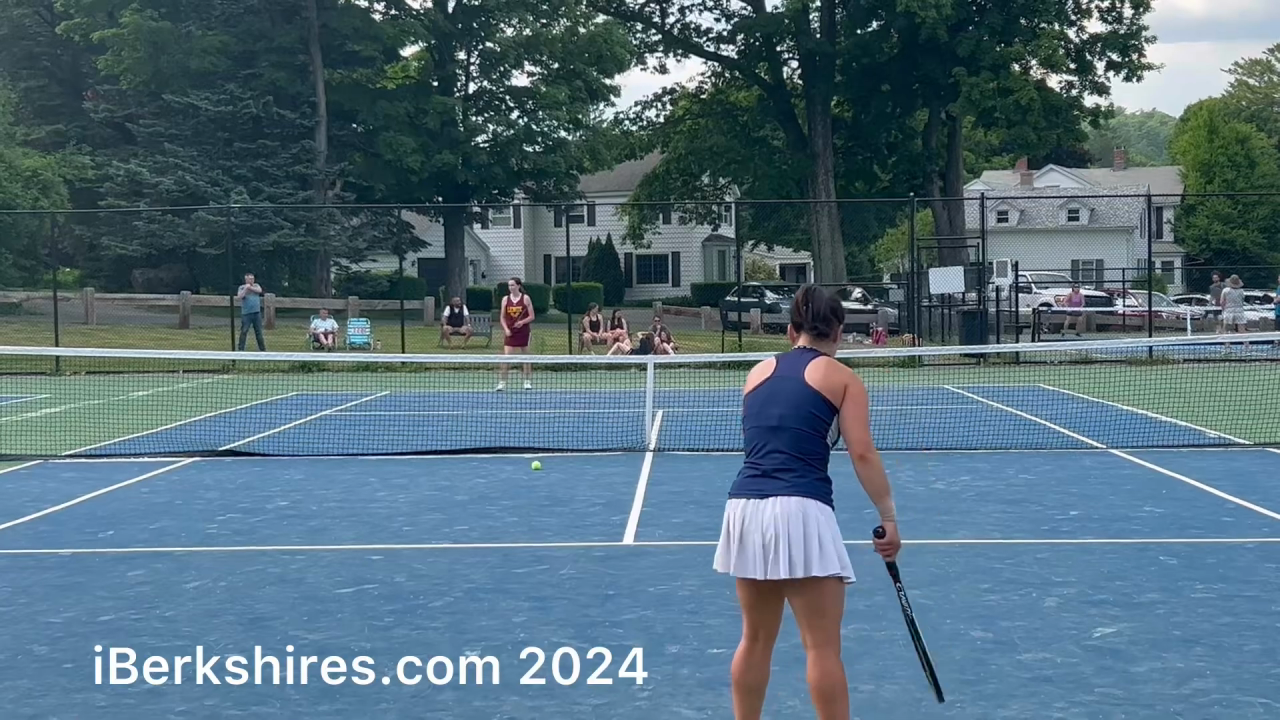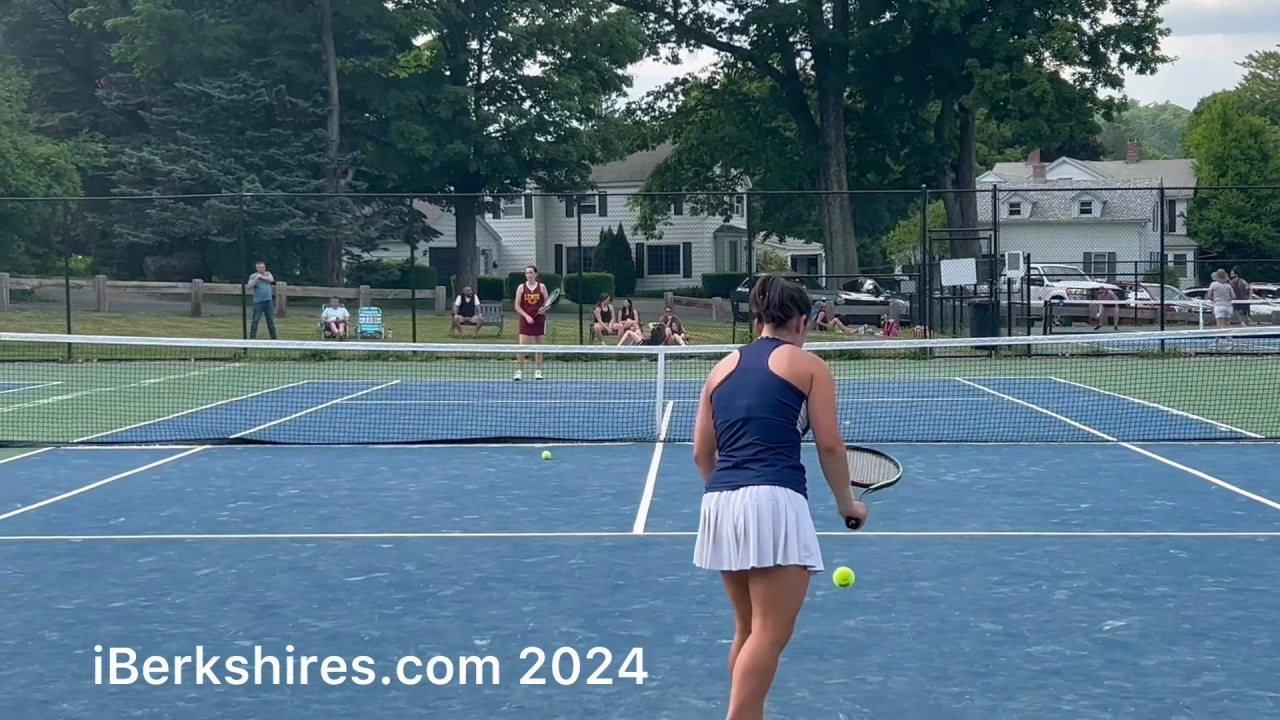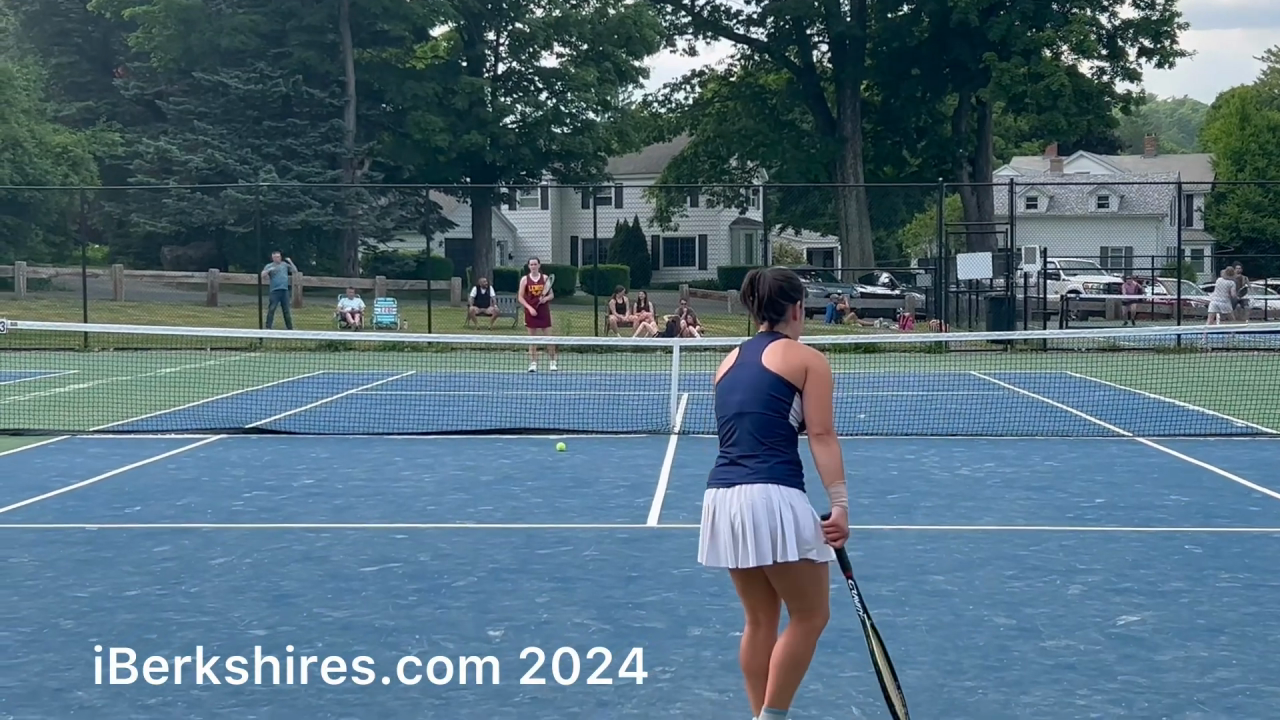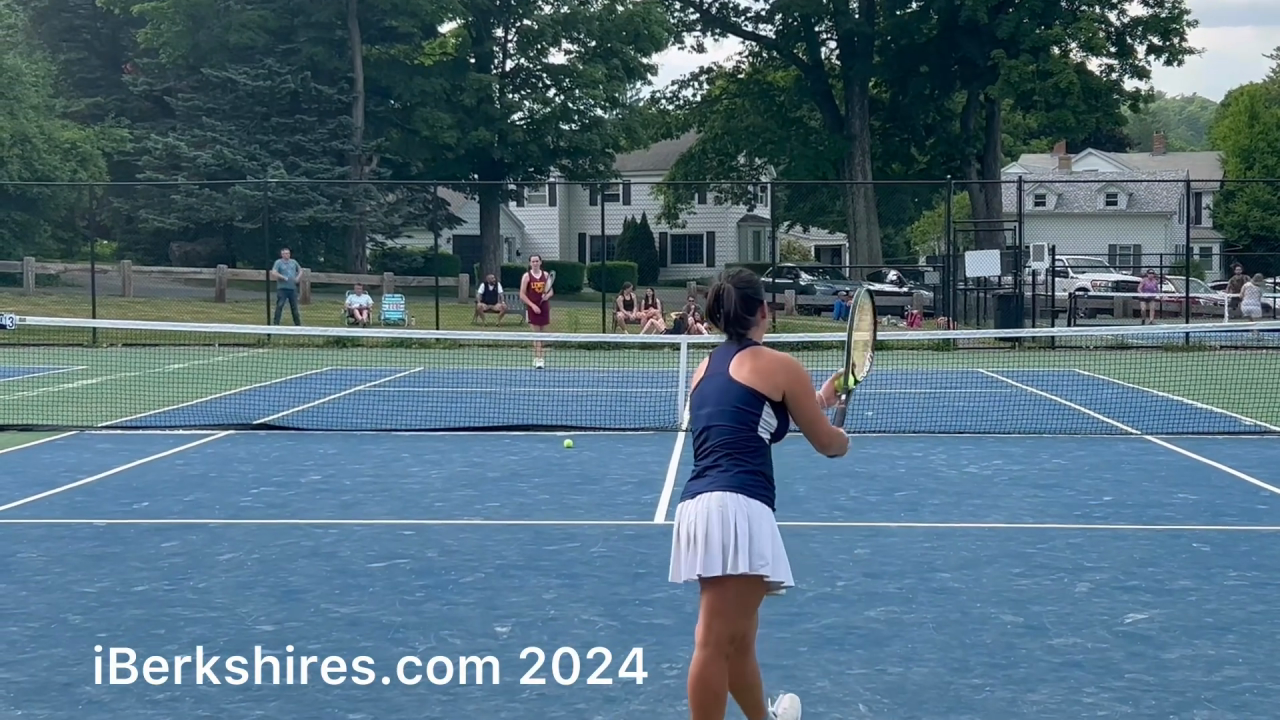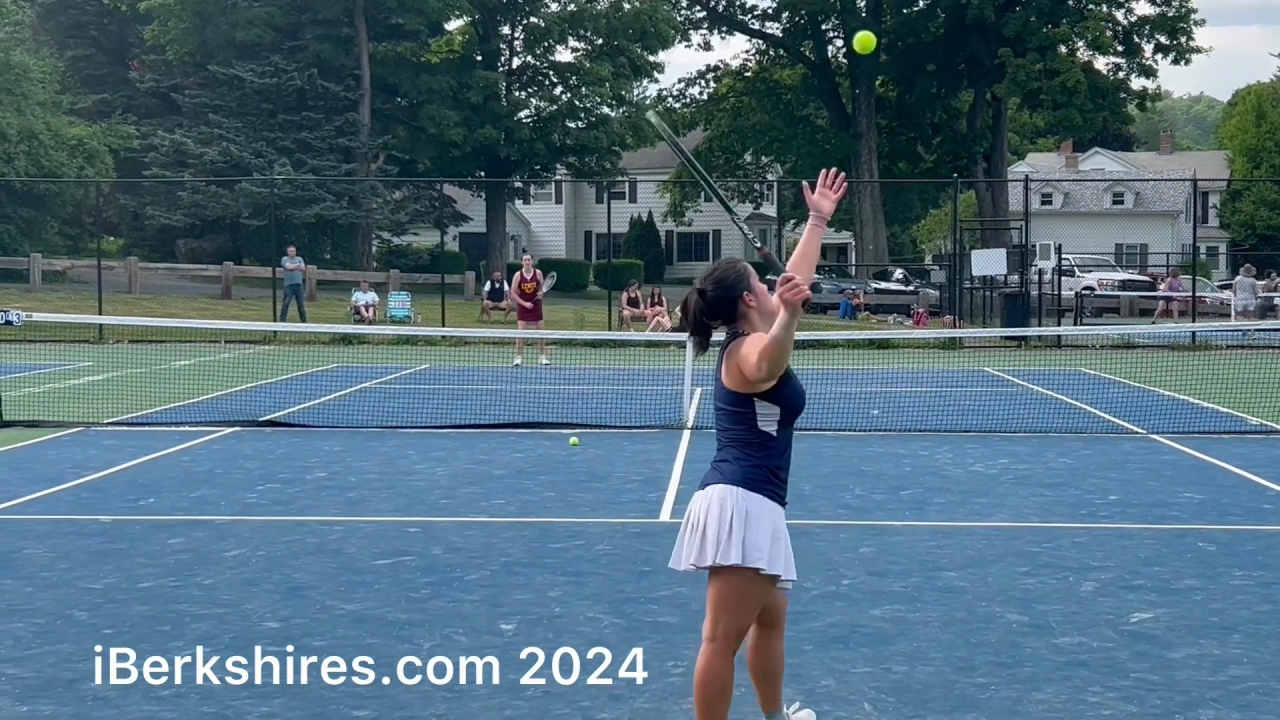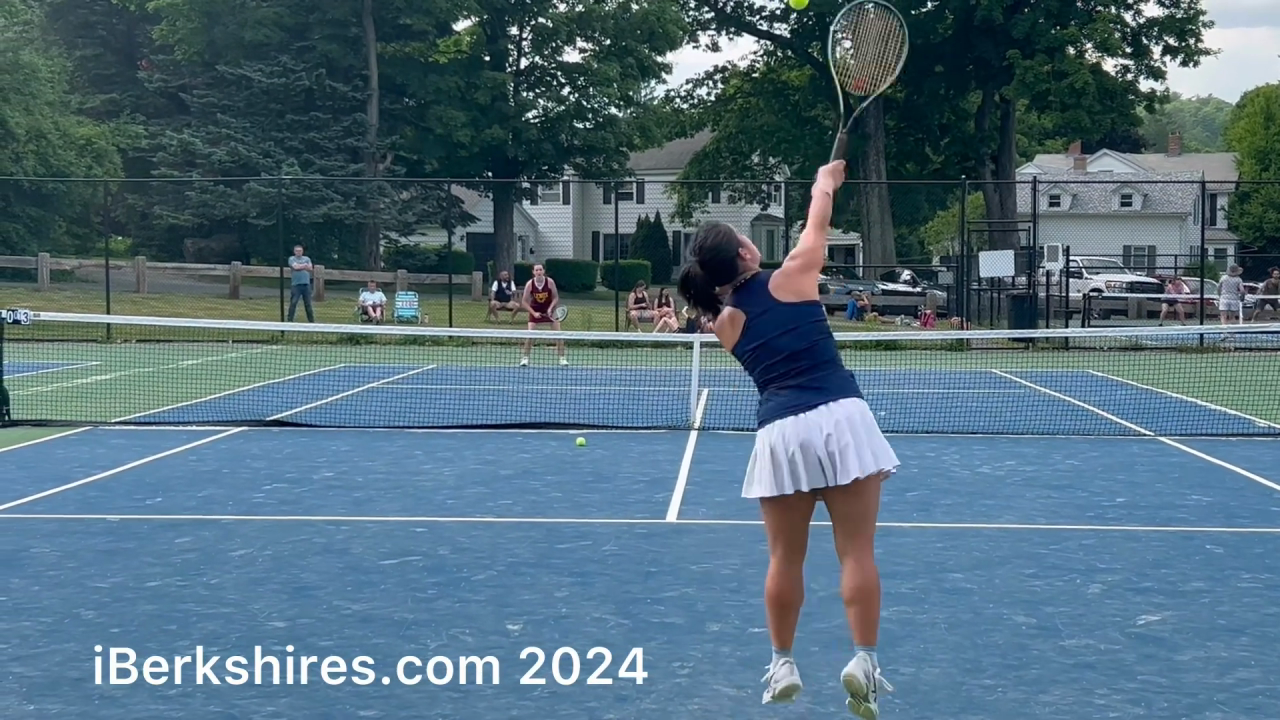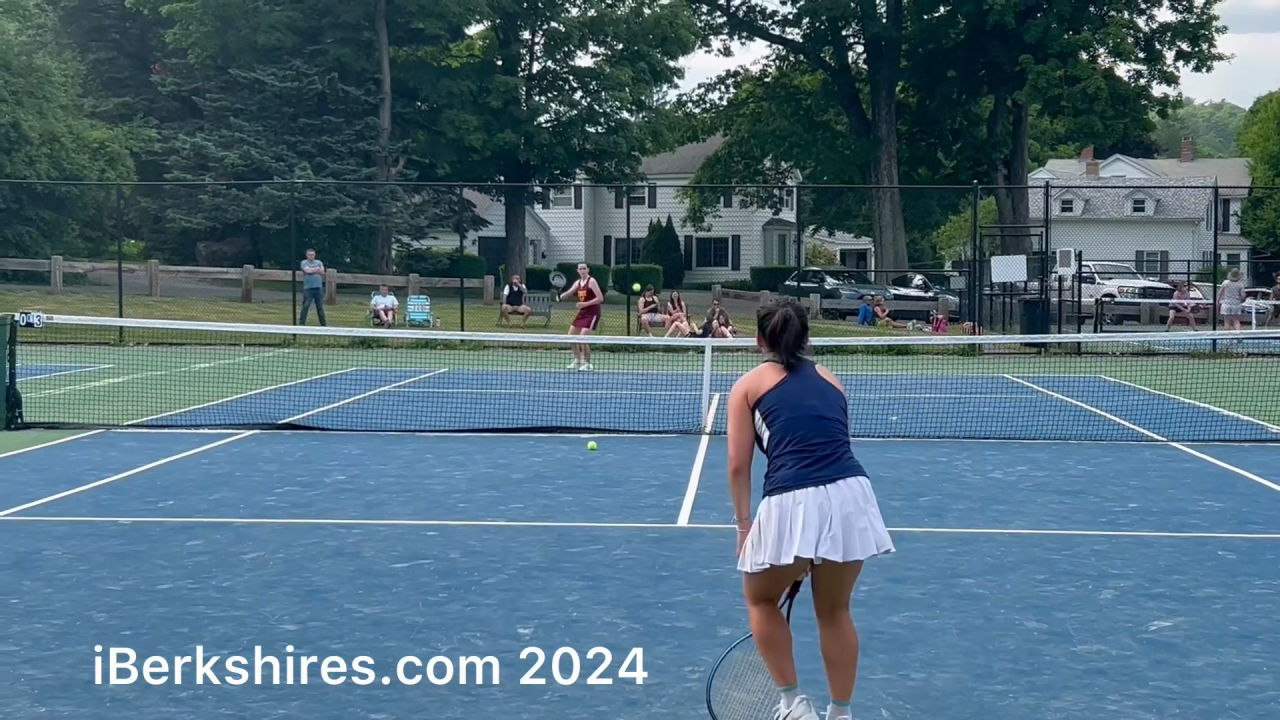
dt=0.7s
person 1, frame 1
left shoulder: (759, 372)
right shoulder: (842, 378)
right elbow: (863, 455)
right wrist: (888, 519)
left hip: (744, 509)
right hip: (800, 513)
left knee: (756, 638)
right knee: (823, 646)
person 1, frame 2
left shoulder: (722, 367)
right shoulder: (809, 365)
left elbow: (701, 452)
right elbow: (829, 445)
right wrist: (847, 502)
left hip: (719, 502)
right hip: (774, 501)
left knee: (748, 629)
right knee: (770, 633)
person 1, frame 3
left shoulder: (732, 360)
right shoulder: (807, 358)
right elbow: (821, 435)
right wrist: (839, 503)
left hip: (723, 496)
right hip: (771, 497)
left knee: (760, 621)
right knee: (810, 617)
person 1, frame 4
left shoulder: (706, 368)
right shoulder: (779, 365)
right elbow: (826, 442)
left wrist: (817, 400)
right wrist: (843, 439)
left hip: (697, 507)
right hip: (736, 509)
left knee: (738, 639)
right knee: (715, 644)
person 1, frame 5
left shoulder: (749, 340)
right shoulder: (748, 350)
left elbow: (794, 281)
right elbow: (772, 364)
left wrist: (818, 221)
right wrist: (789, 313)
left hip: (739, 502)
right hip: (743, 505)
left knee: (771, 617)
right knee: (723, 638)
person 1, frame 6
left shoulder: (726, 323)
right shoulder: (792, 276)
right elbow: (819, 222)
right wrist: (825, 182)
left hip: (780, 436)
right hip: (838, 421)
left knee: (785, 559)
right knee: (857, 553)
left ankle: (783, 664)
right ankle: (864, 660)
person 1, frame 7
left shoulder: (749, 384)
right shoulder: (830, 379)
left elbow: (738, 466)
left wrist: (744, 523)
left hip: (791, 505)
right hip: (851, 497)
left knee: (762, 604)
right knee: (834, 613)
